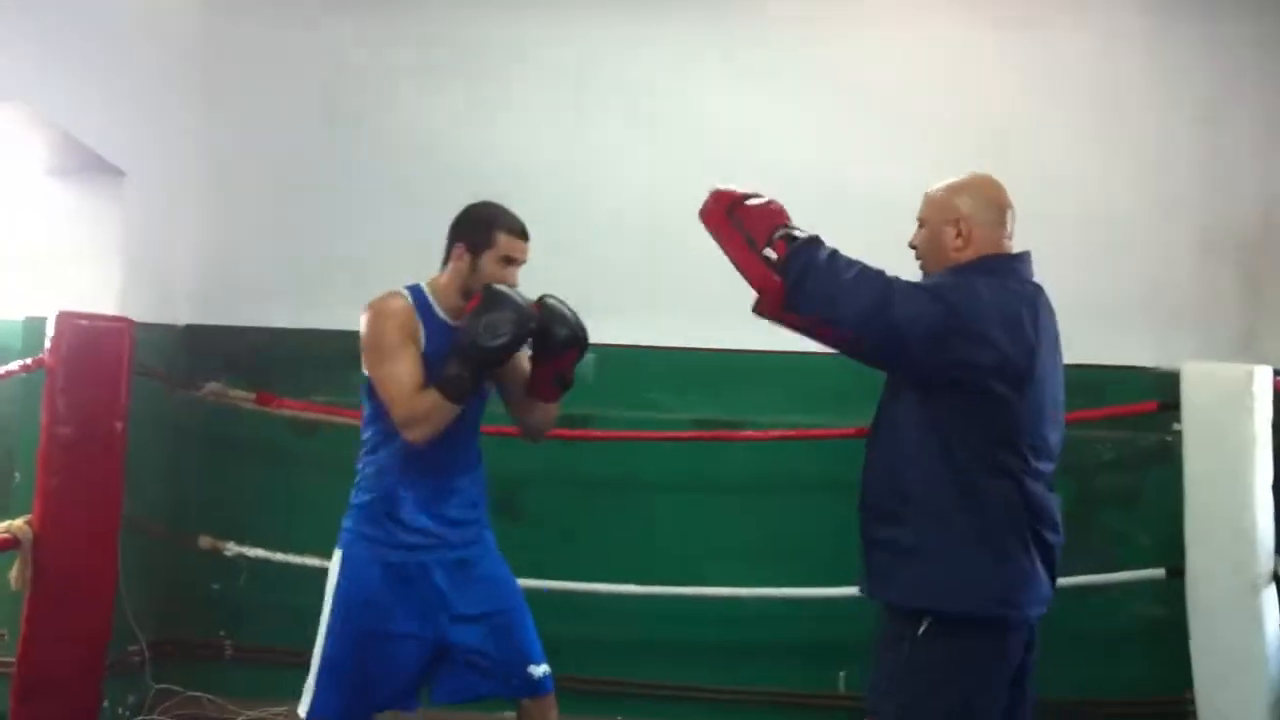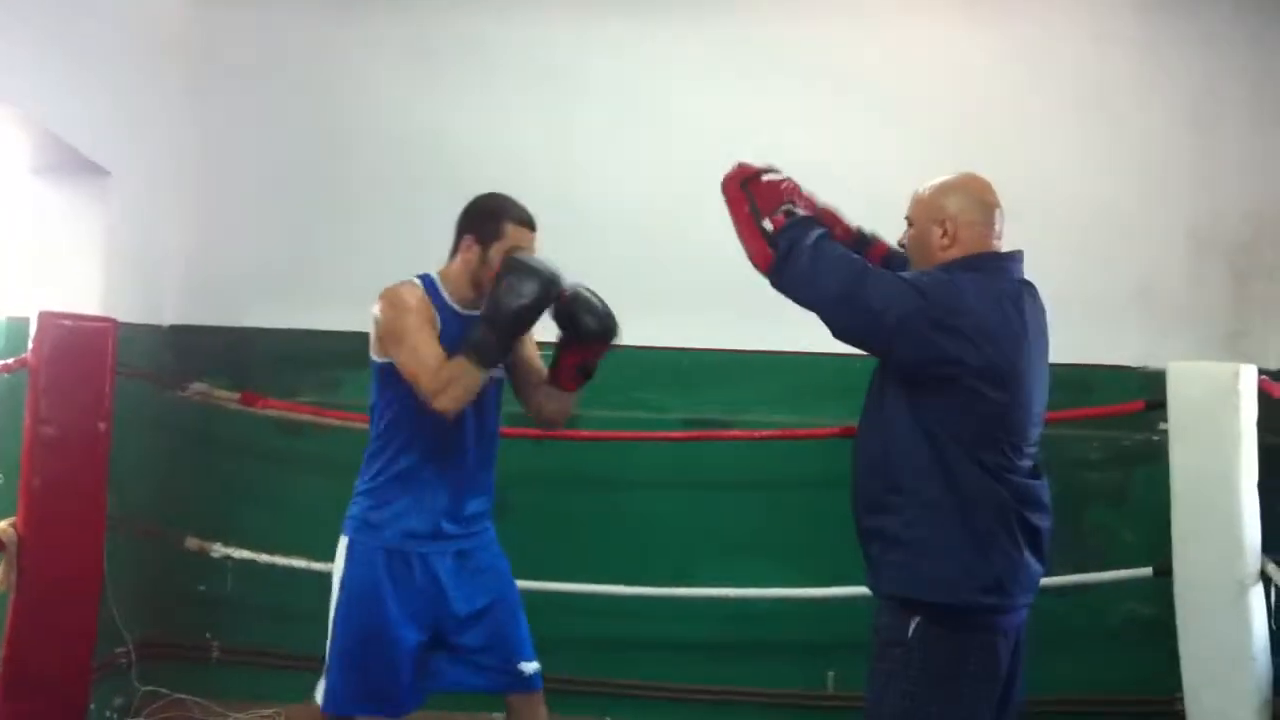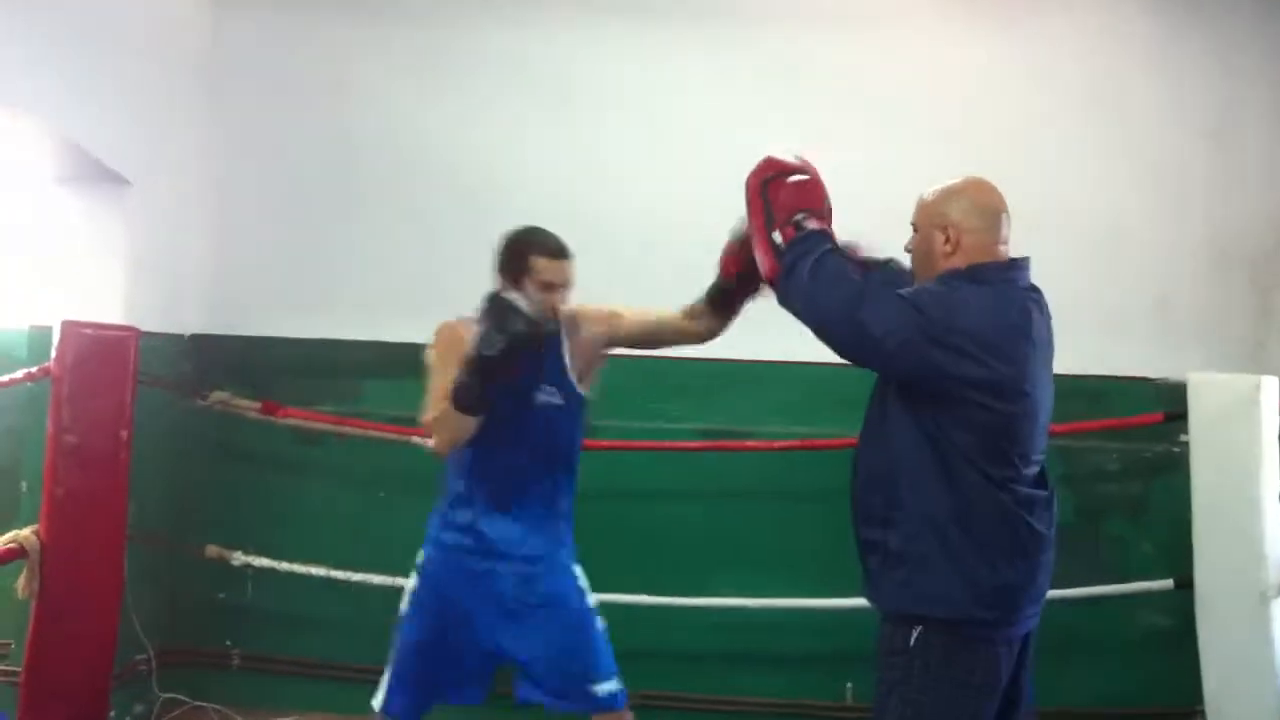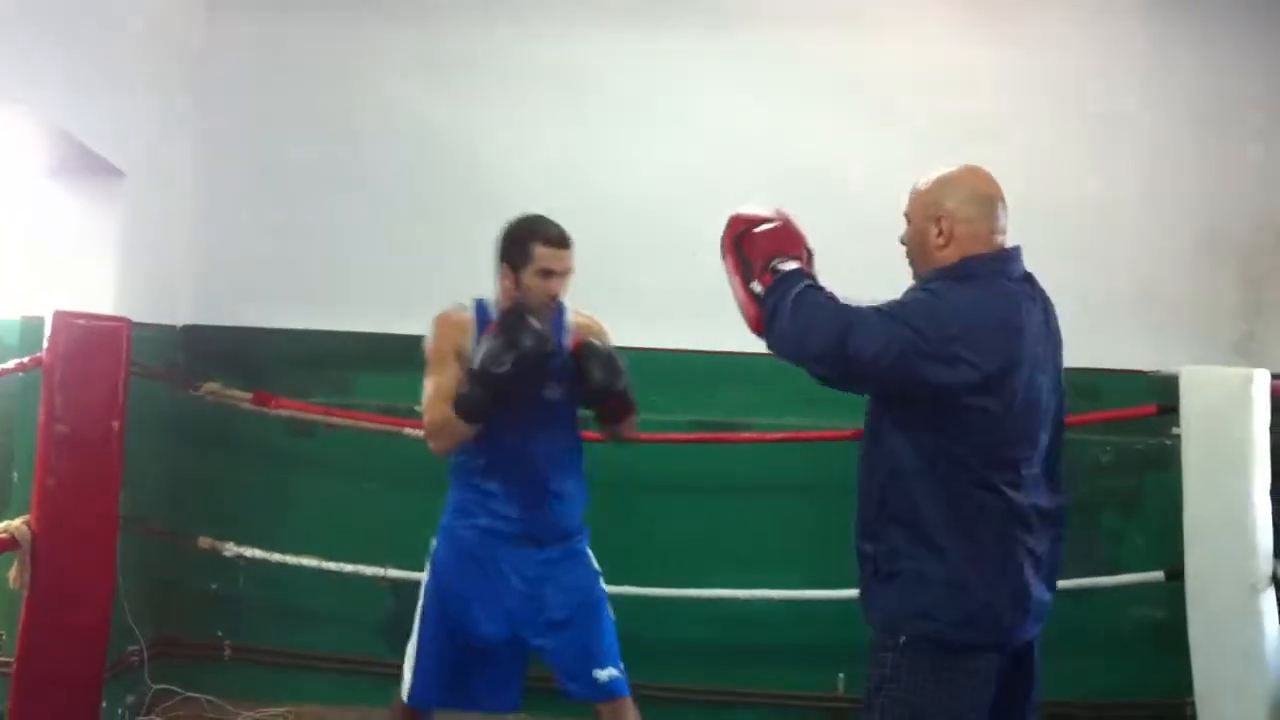
dt=0.3s
person 1, frame 1
left shoulder: (970, 310)
right shoulder: (1016, 303)
left elbow: (861, 305)
right elbow: (893, 318)
left wrist: (780, 241)
left hip: (955, 582)
right hip: (1000, 573)
person 1, frame 2
left shoulder: (956, 306)
right shoulder: (1007, 298)
left elbow: (845, 291)
right elbow: (890, 285)
left wrist: (784, 220)
right wrist: (843, 234)
left hip: (944, 575)
right hip: (991, 569)
person 1, frame 3
left shoulder: (962, 318)
right shoulder: (1015, 303)
left elbow: (849, 313)
right elbow: (895, 292)
left wrist: (798, 228)
right wrist: (835, 251)
left hip: (950, 590)
right hip: (999, 582)
person 1, frame 4
left shoulder: (954, 317)
right shoulder: (1020, 298)
left elbow: (834, 342)
left wrist: (779, 272)
left hip: (942, 598)
right hip: (1010, 585)
person 2, frame 1
left shoulder: (498, 320)
right shoulder: (391, 315)
left elbow: (535, 425)
right elbow: (415, 424)
left wrist: (554, 364)
right wrist: (475, 361)
left hip: (463, 543)
right hip: (380, 545)
person 2, frame 2
left shoulder: (506, 310)
right shoulder: (403, 304)
left elbow: (550, 412)
right elbow: (443, 395)
left wrist: (579, 353)
right wrist: (498, 329)
left hip: (466, 535)
right hip: (387, 536)
person 2, frame 3
left shoulder: (585, 330)
right shoulder: (457, 339)
left elbow: (691, 327)
right elbow: (442, 438)
left wrist: (734, 282)
right wrist: (486, 368)
left hip: (542, 555)
right hip: (459, 553)
person 2, frame 4
left shoulder: (582, 332)
right shoulder: (456, 328)
left elbow: (621, 430)
right elbow: (438, 437)
left wrist: (612, 393)
right wrist: (486, 382)
left hip: (557, 544)
right hip: (472, 540)
